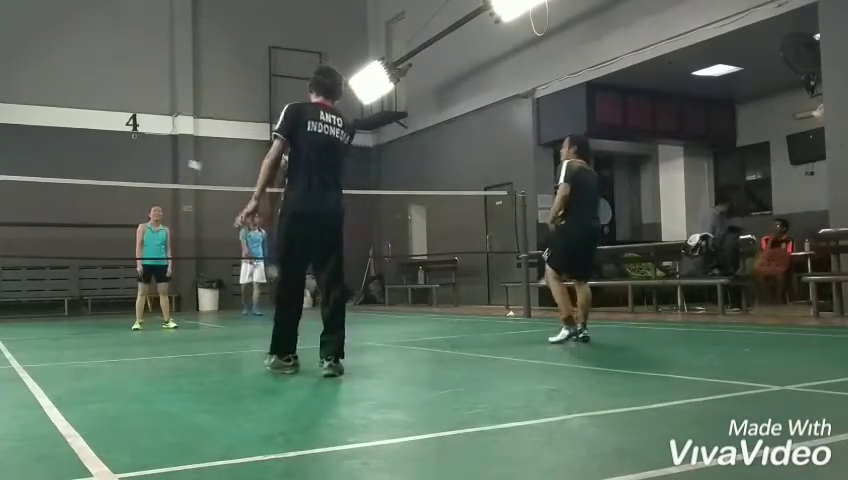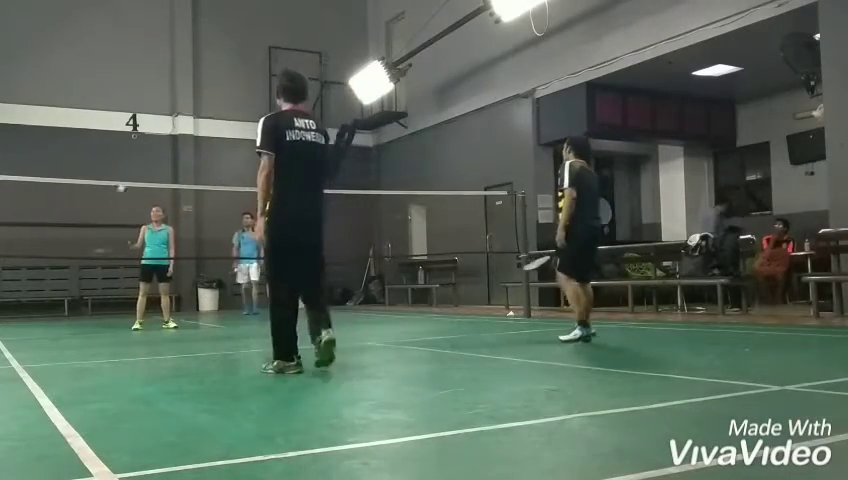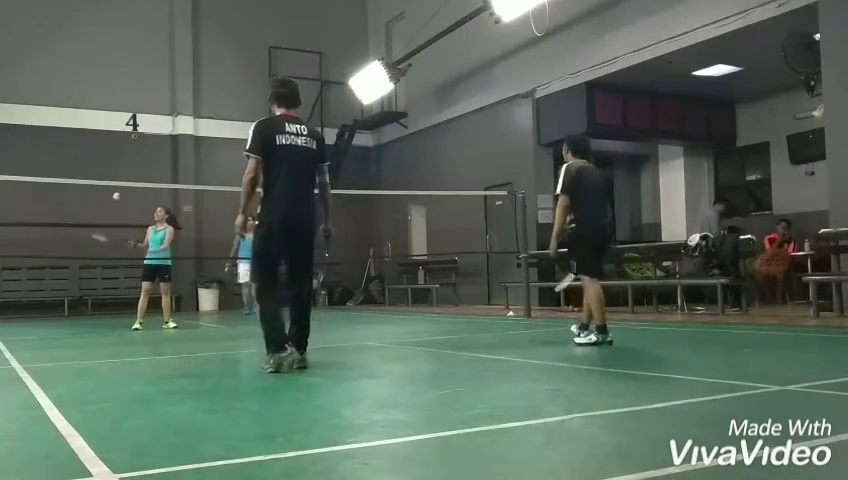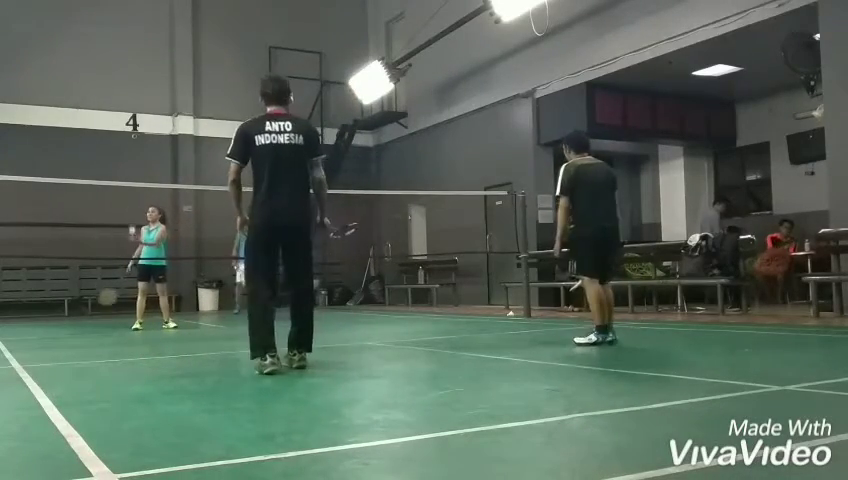
dt=0.4s
person 1, frame 1
left shoulder: (295, 111)
right shoulder: (346, 127)
left elbow: (274, 157)
left wrist: (256, 199)
left hip: (298, 210)
right hip: (332, 213)
left knee: (290, 284)
right knee: (333, 286)
left ankle: (285, 355)
right ankle: (331, 357)
person 1, frame 2
left shoulder: (273, 122)
right shoulder: (320, 130)
left elbow: (266, 171)
left wrist: (262, 215)
left hip: (284, 217)
right hip: (313, 216)
left knee: (282, 287)
right knee: (311, 281)
left ankle: (287, 357)
right ankle: (322, 331)
person 1, frame 3
left shoulder: (264, 128)
right shoulder: (315, 135)
left elbow: (252, 175)
right elbow: (324, 183)
left wrist: (243, 212)
right wrist: (327, 220)
left hip: (273, 219)
right hip: (305, 220)
left knee: (266, 285)
right knee: (301, 285)
left ankle: (280, 349)
right ankle: (297, 350)
person 1, frame 4
left shoulder: (248, 130)
right shoulder: (306, 129)
left elbow: (233, 178)
right elbow: (318, 177)
left wrist: (240, 213)
right wrist: (323, 213)
left hip: (264, 219)
right hip: (299, 219)
left knee: (261, 288)
right knee: (301, 285)
left ankle: (266, 354)
right ankle: (298, 350)
person 2, frame 1
left shoulder: (569, 166)
right shoulder: (592, 174)
left elbow: (563, 193)
left wrist: (551, 219)
left hip: (573, 229)
right hip: (591, 230)
left knee: (552, 273)
right knee: (581, 280)
left ankle: (569, 324)
right ankle: (581, 328)
person 2, frame 2
left shoulder: (570, 166)
right shoulder: (591, 173)
left elbow: (570, 197)
left wrist: (561, 228)
left hip: (577, 230)
right hip: (592, 229)
left knee: (564, 276)
right knee: (583, 280)
left ankle: (583, 325)
right ankle: (585, 327)
person 2, frame 3
left shoulder: (569, 168)
right shoulder: (595, 172)
left elbow: (564, 204)
left wrist: (555, 236)
left hip: (585, 230)
right hip: (601, 229)
left knee: (589, 279)
right knee: (590, 278)
left ankle: (601, 331)
right ankle: (584, 326)
person 2, frame 4
left shoulder: (569, 168)
right shoulder: (605, 168)
left elbow: (565, 206)
right elbow: (610, 199)
left wrist: (559, 238)
left hip: (586, 231)
right hip: (609, 230)
left knee: (589, 280)
right knee: (604, 281)
left ankle: (601, 332)
right ankle: (608, 329)
